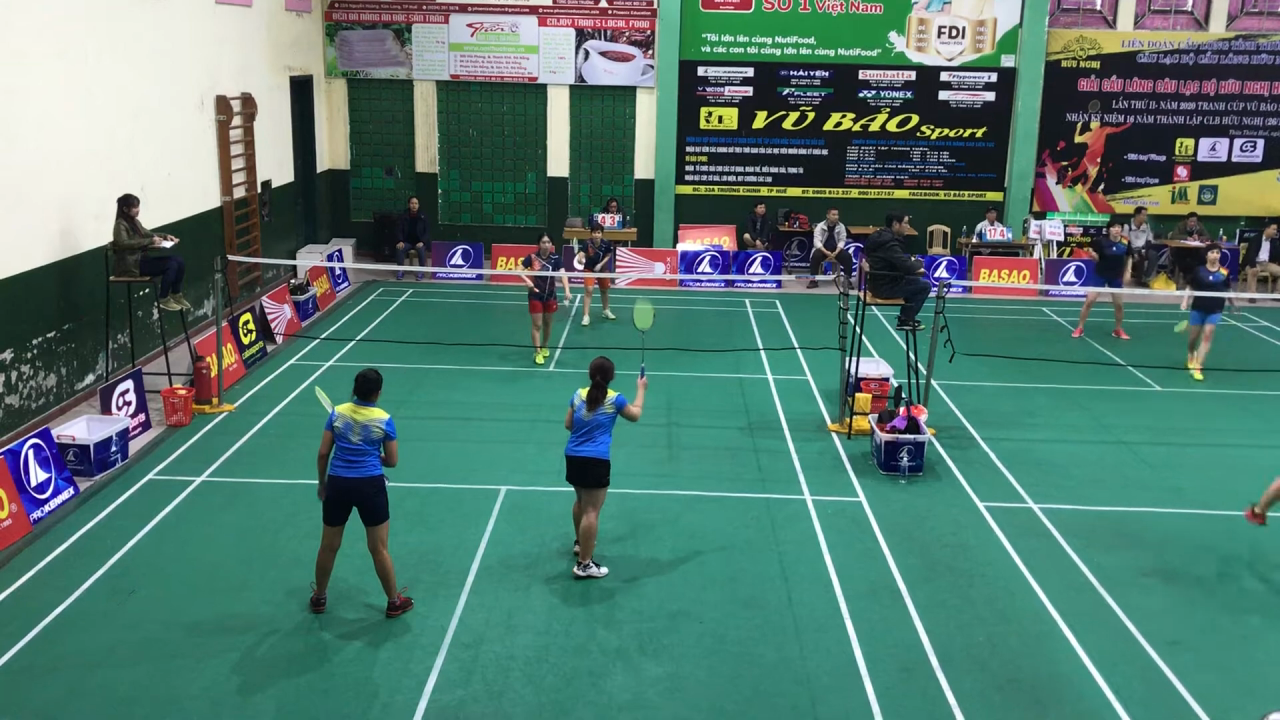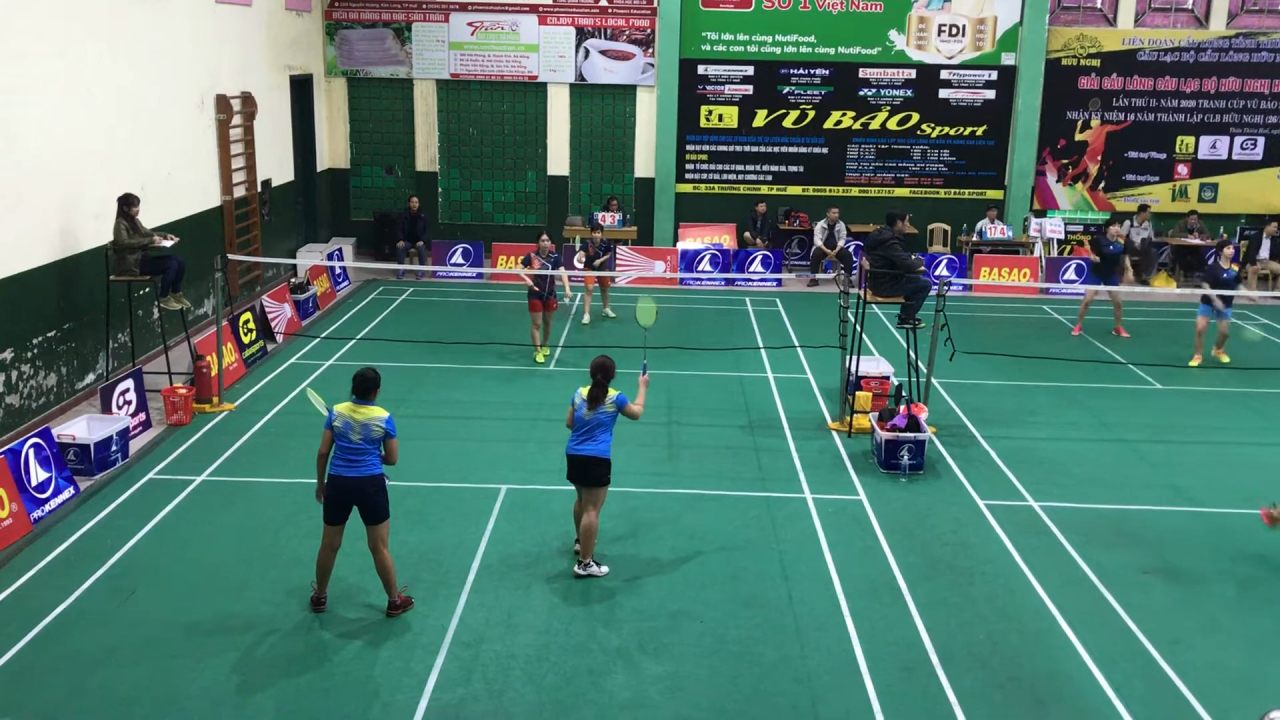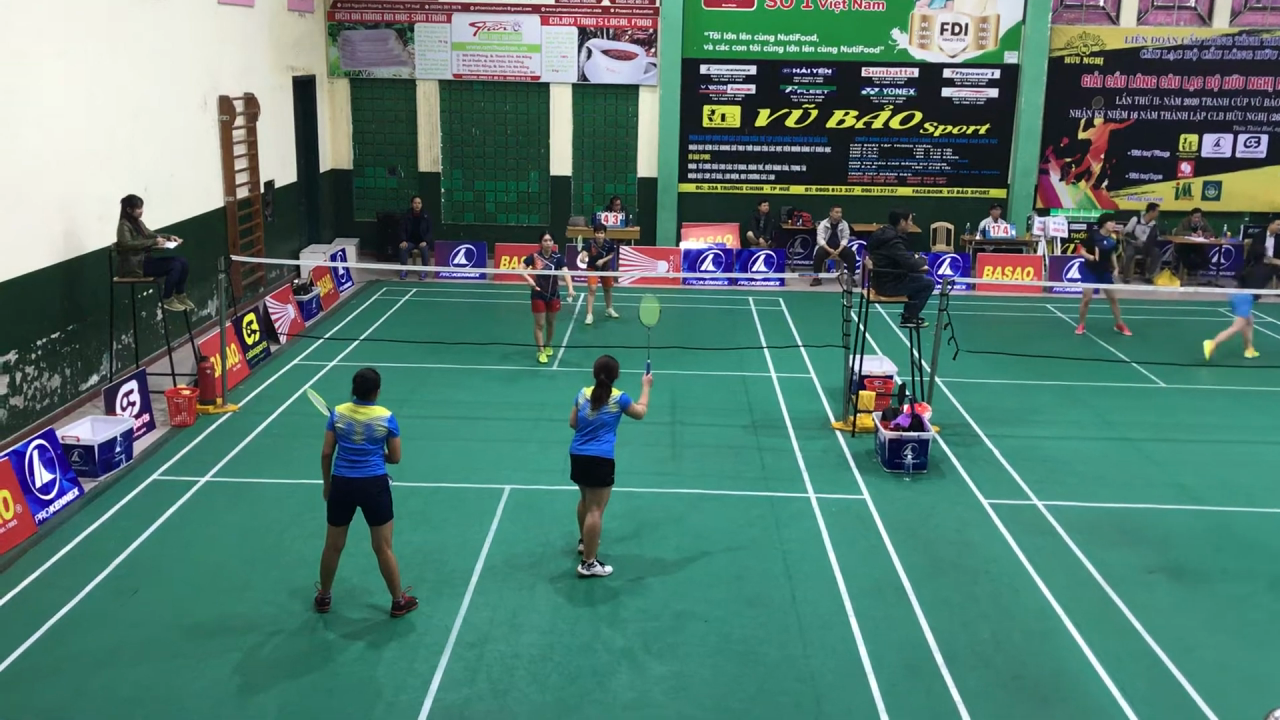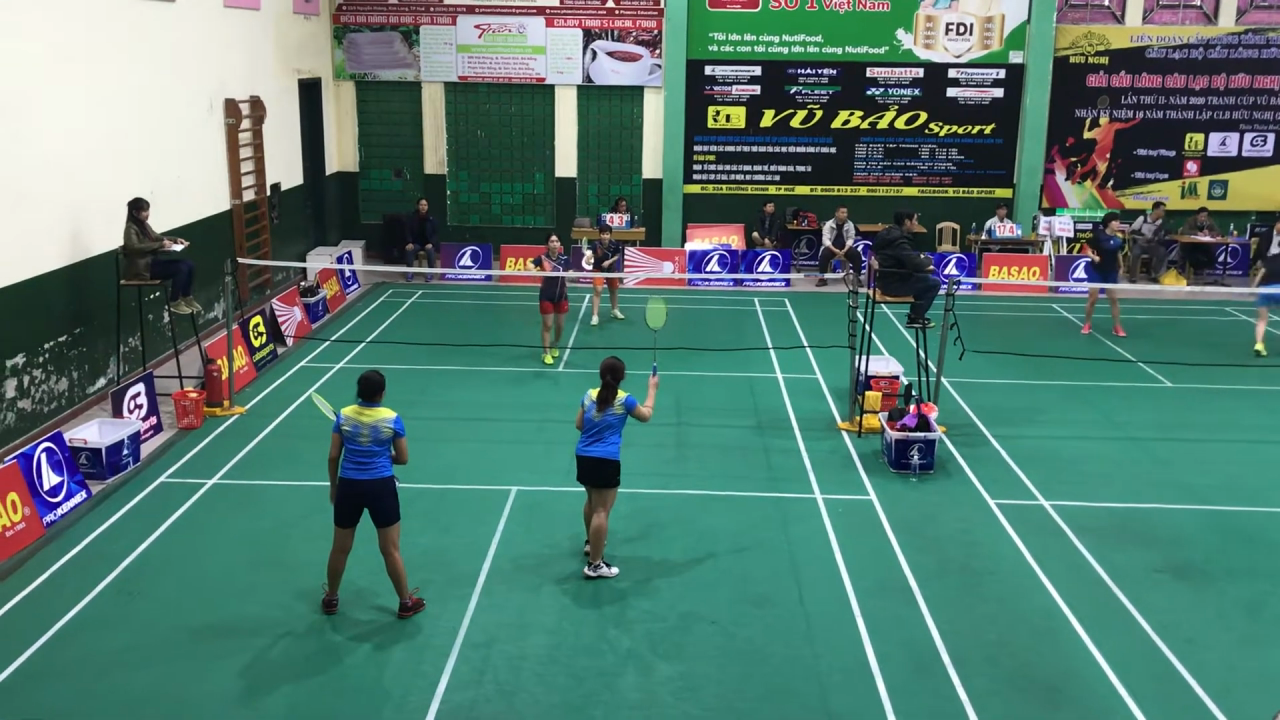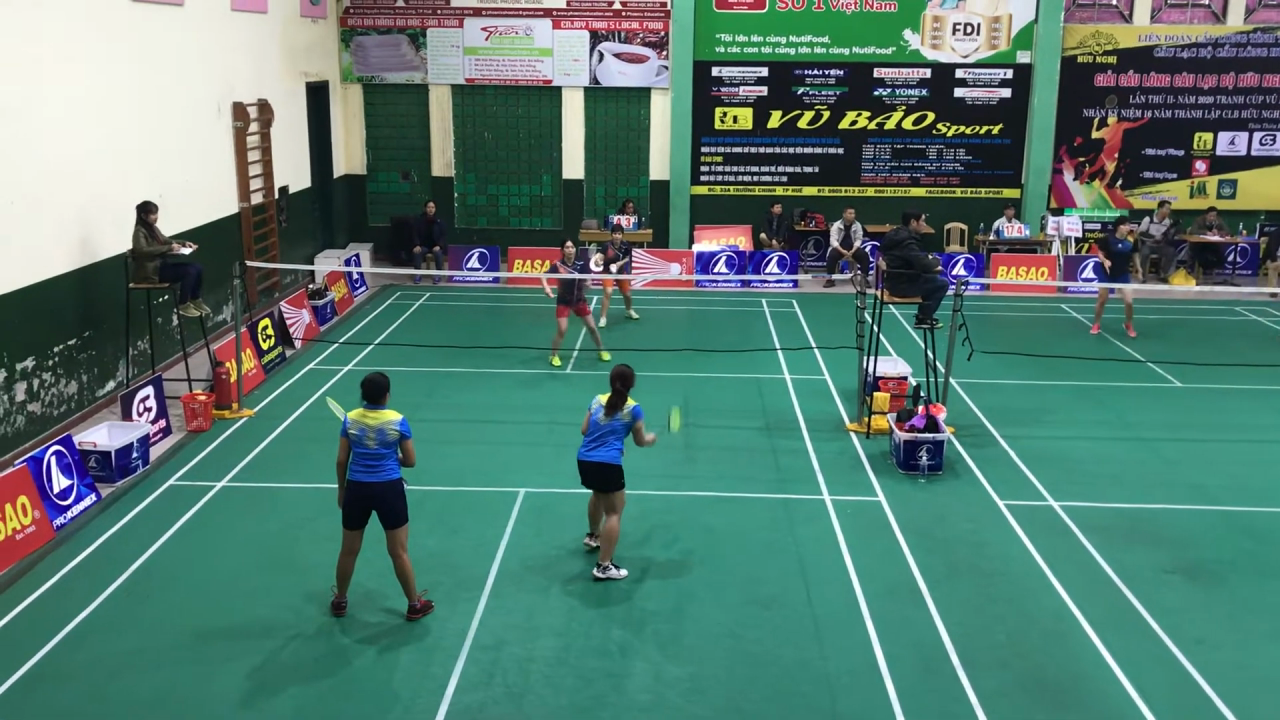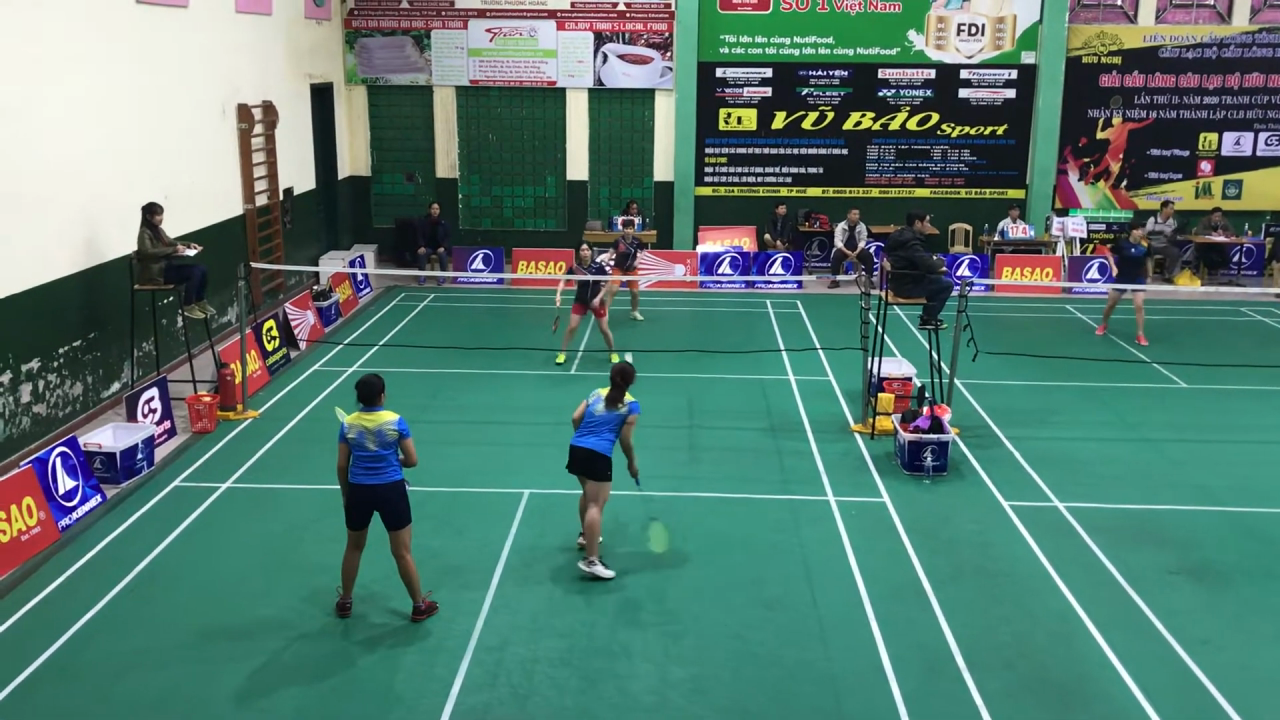
dt=0.3s
person 1, frame 1
left shoulder: (337, 413)
right shoulder: (384, 420)
left elbow: (323, 453)
right elbow: (392, 461)
left wrist: (322, 483)
left hip: (338, 485)
right hip: (370, 486)
left knee: (328, 546)
right knee: (379, 549)
left ankle: (319, 598)
right ankle: (394, 602)
person 1, frame 2
left shoulder: (336, 412)
right shoulder: (383, 418)
left elbow: (322, 452)
right elbow: (392, 459)
left wrist: (320, 483)
left hip: (338, 483)
right hip: (370, 485)
left knee: (329, 545)
right knee: (380, 548)
left ankle: (319, 597)
right ankle: (394, 601)
person 1, frame 3
left shoulder: (338, 413)
right shoulder: (386, 417)
left elbow: (326, 453)
right elbow: (395, 458)
left wrist: (327, 483)
left hip: (342, 484)
right hip: (374, 485)
left knee: (333, 546)
right knee: (383, 549)
left ankle: (323, 597)
right ankle: (398, 601)
person 1, frame 4
left shoulder: (343, 416)
right shoulder: (392, 419)
left elbow: (333, 456)
right elbow: (403, 458)
left wrist: (333, 486)
left hip: (348, 486)
right hip: (381, 487)
left knee: (340, 548)
right knee: (390, 550)
left ankle: (330, 598)
right ankle: (406, 603)
person 1, frame 5
left shoulder: (350, 420)
right shoulder: (398, 421)
left elbow: (341, 461)
right elbow: (410, 461)
left wrist: (341, 490)
left hip: (357, 490)
right hip: (389, 489)
left knee: (349, 550)
right knee: (399, 552)
left ankle: (340, 601)
right ankle: (414, 605)
person 1, frame 6
left shoulder: (348, 424)
right shoulder: (396, 421)
left elbow: (342, 465)
right elbow: (412, 461)
left wrist: (345, 494)
left hip: (358, 491)
right hip: (390, 490)
left knee: (353, 548)
right knee: (402, 553)
left ankle: (345, 601)
right ankle: (419, 606)
person 2, frame 1
left shoulder: (578, 395)
right shoulder: (615, 399)
left elbow: (568, 424)
right elbow: (635, 415)
right wrist: (640, 390)
left hip: (573, 456)
right hip: (595, 460)
left knee: (581, 502)
right knee: (591, 511)
left ankle: (580, 542)
right ankle: (584, 564)
person 2, frame 2
left shoulder: (579, 394)
right shoulder: (615, 398)
left elbow: (569, 422)
right elbow: (636, 413)
right wrist: (642, 387)
left hip: (573, 455)
right hip: (596, 459)
left knee: (582, 501)
right knee: (591, 510)
left ankle: (580, 541)
right ankle: (584, 563)
person 2, frame 3
left shoulder: (583, 394)
right shoulder: (619, 398)
left elbow: (573, 423)
right elbow: (640, 412)
right wrist: (646, 387)
left hip: (577, 455)
right hip: (600, 459)
left knee: (585, 501)
right knee: (595, 510)
left ankle: (584, 541)
right ankle: (588, 563)
person 2, frame 4
left shoulder: (589, 395)
right shoulder: (624, 400)
left elbow: (579, 424)
right elbow: (646, 415)
right wrist: (652, 389)
left hip: (583, 456)
right hip: (605, 461)
left knee: (592, 502)
right knee: (601, 512)
left ankle: (591, 543)
right ankle: (595, 565)
person 2, frame 5
left shoulder: (597, 400)
right shoulder: (633, 409)
left elbow: (584, 430)
right elbow: (640, 441)
right wrist: (651, 439)
left hip: (584, 460)
right hip: (607, 464)
left knee: (598, 497)
right knee: (614, 513)
left ankle: (593, 536)
right ankle: (604, 566)
person 2, frame 6
left shoulder: (596, 394)
right shoulder: (631, 405)
left elbow: (576, 418)
right elbow: (626, 440)
right wrist: (632, 463)
left hip: (577, 448)
right hip: (598, 455)
left knee: (588, 494)
right knee: (596, 505)
left ankle: (587, 535)
right ankle: (591, 560)
